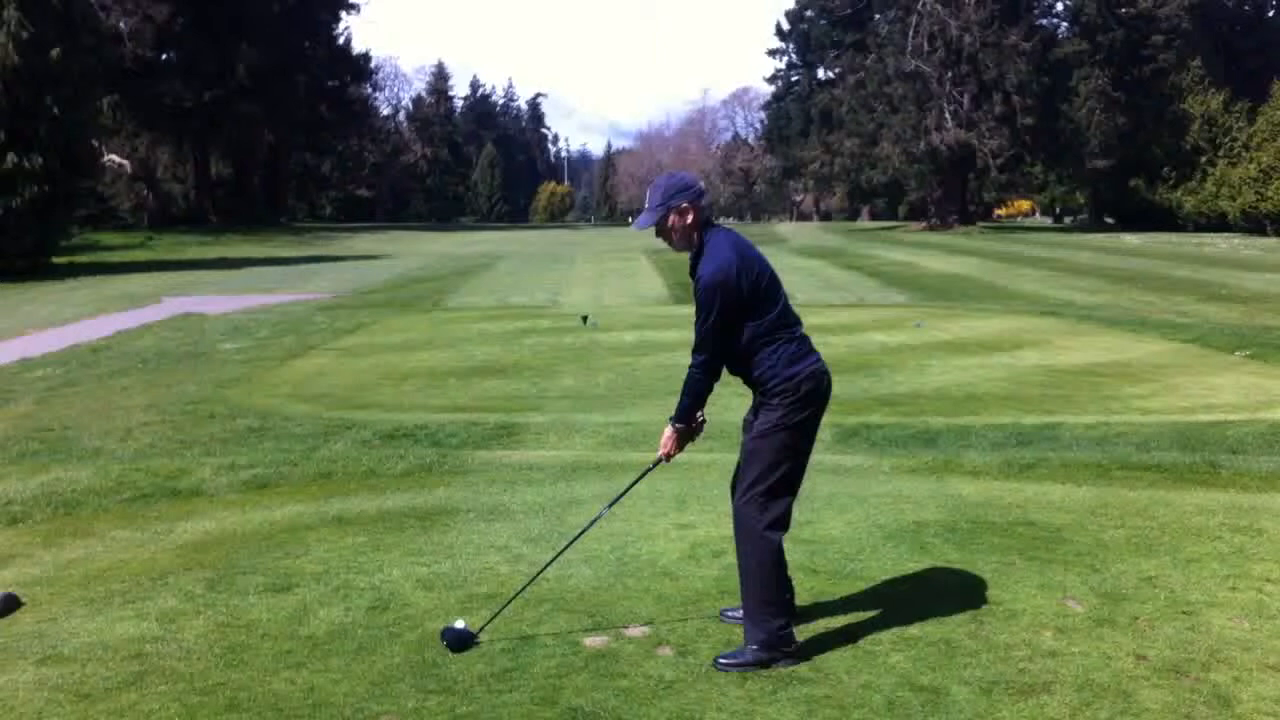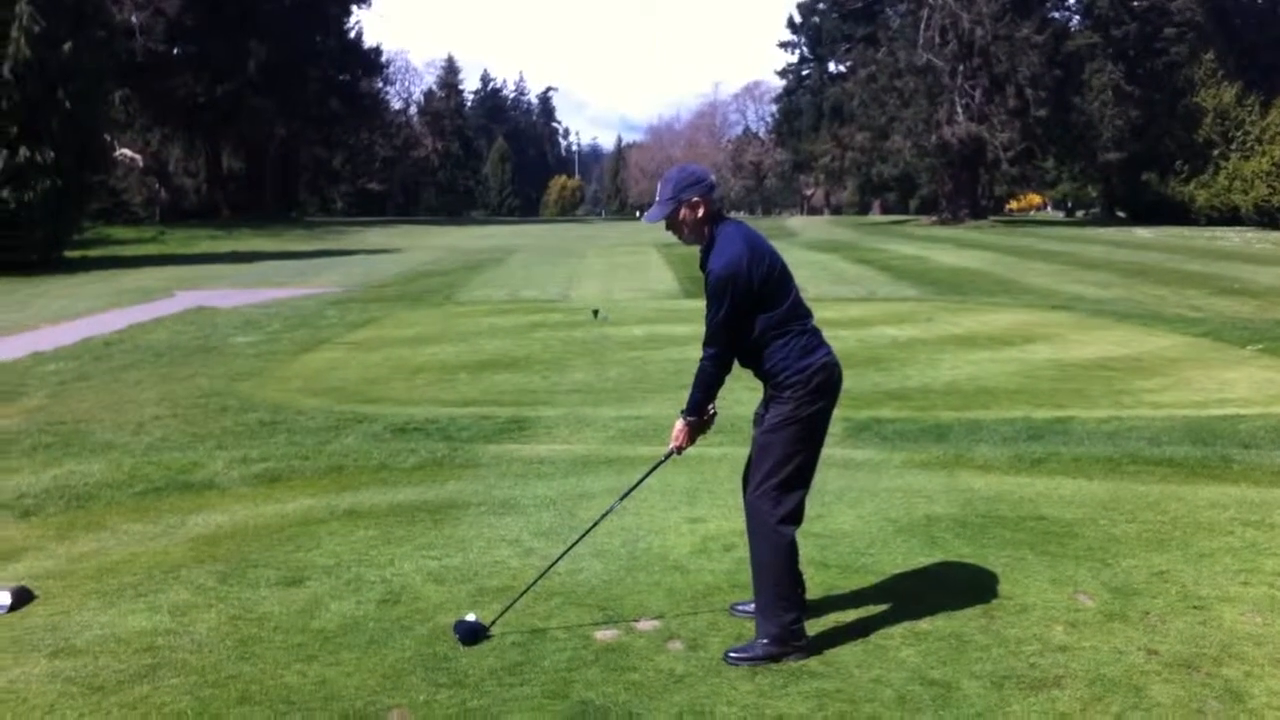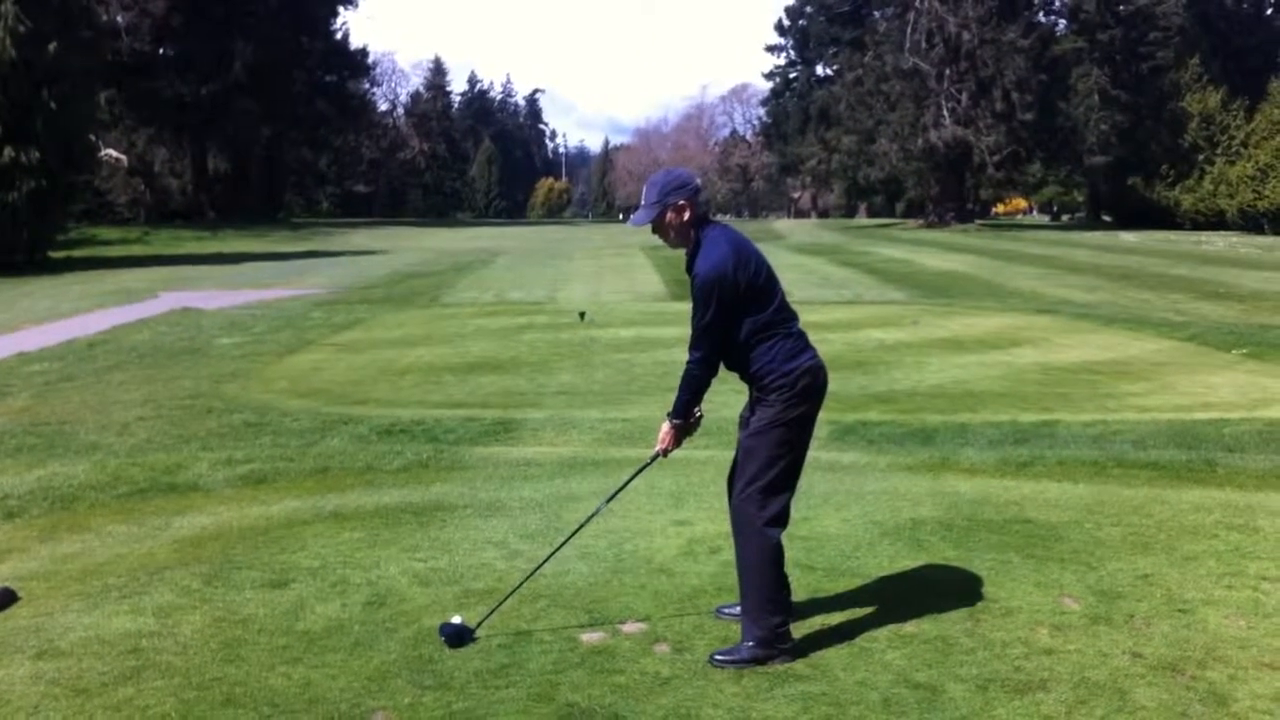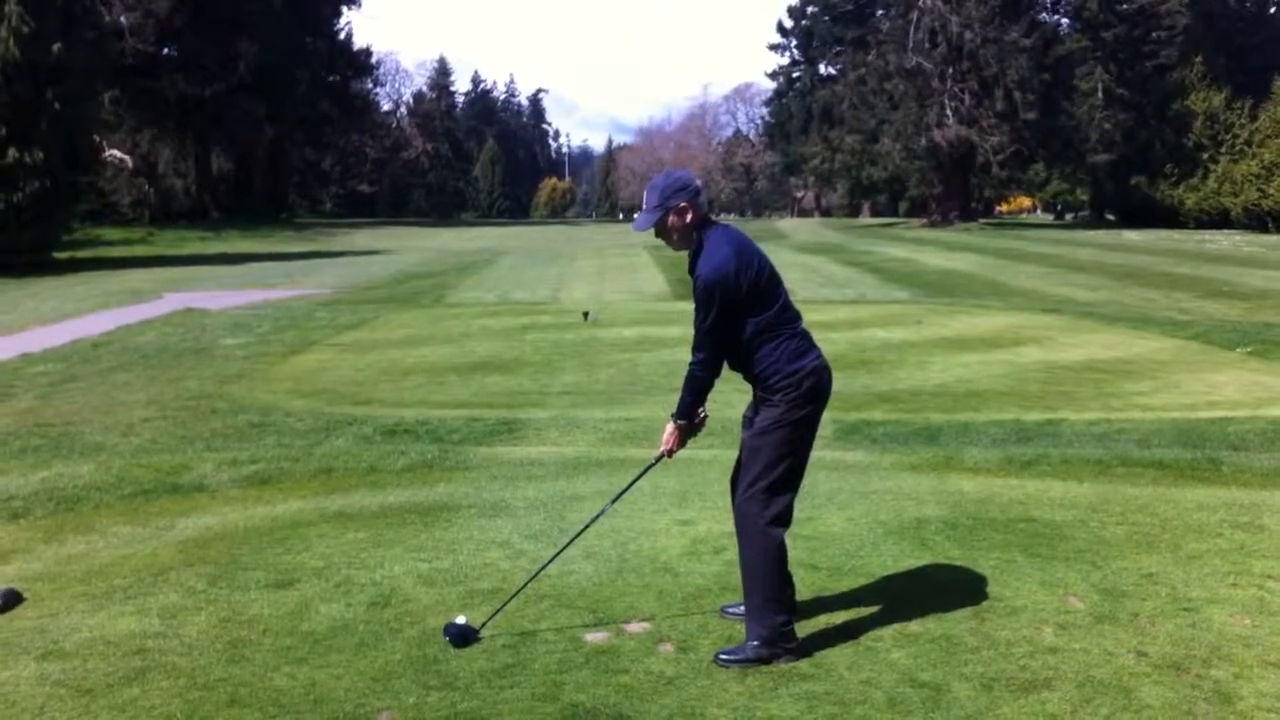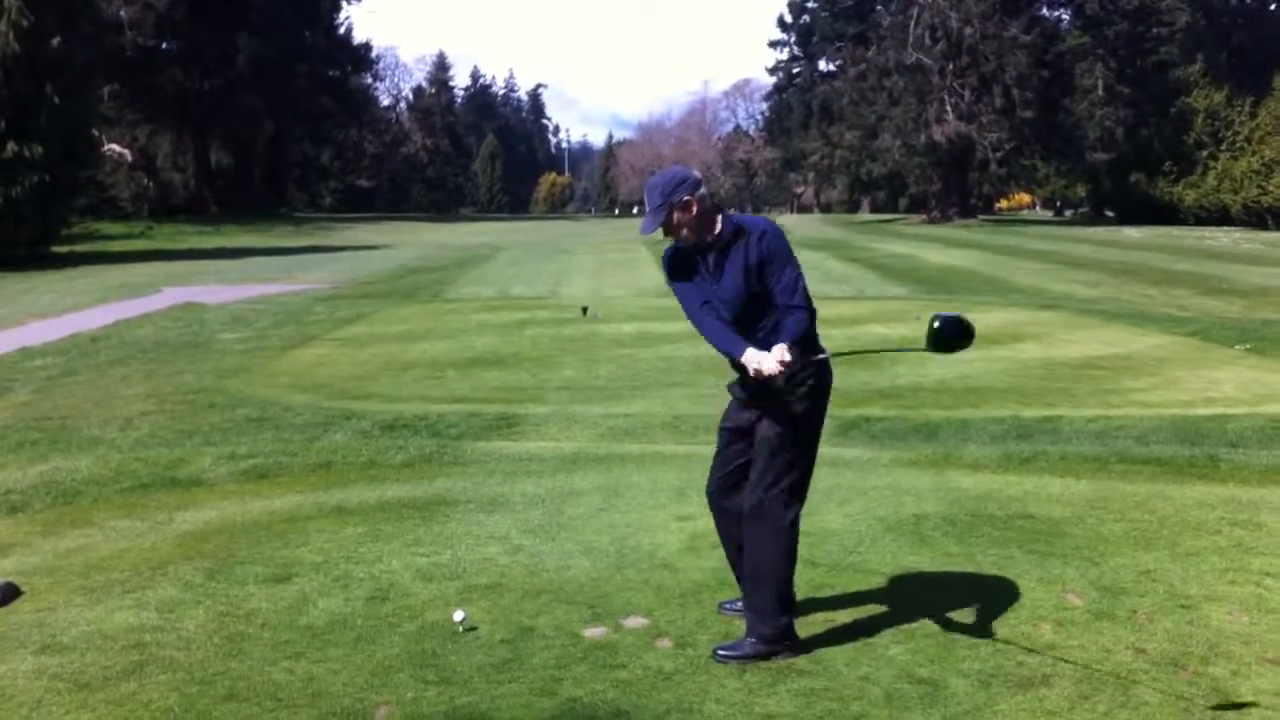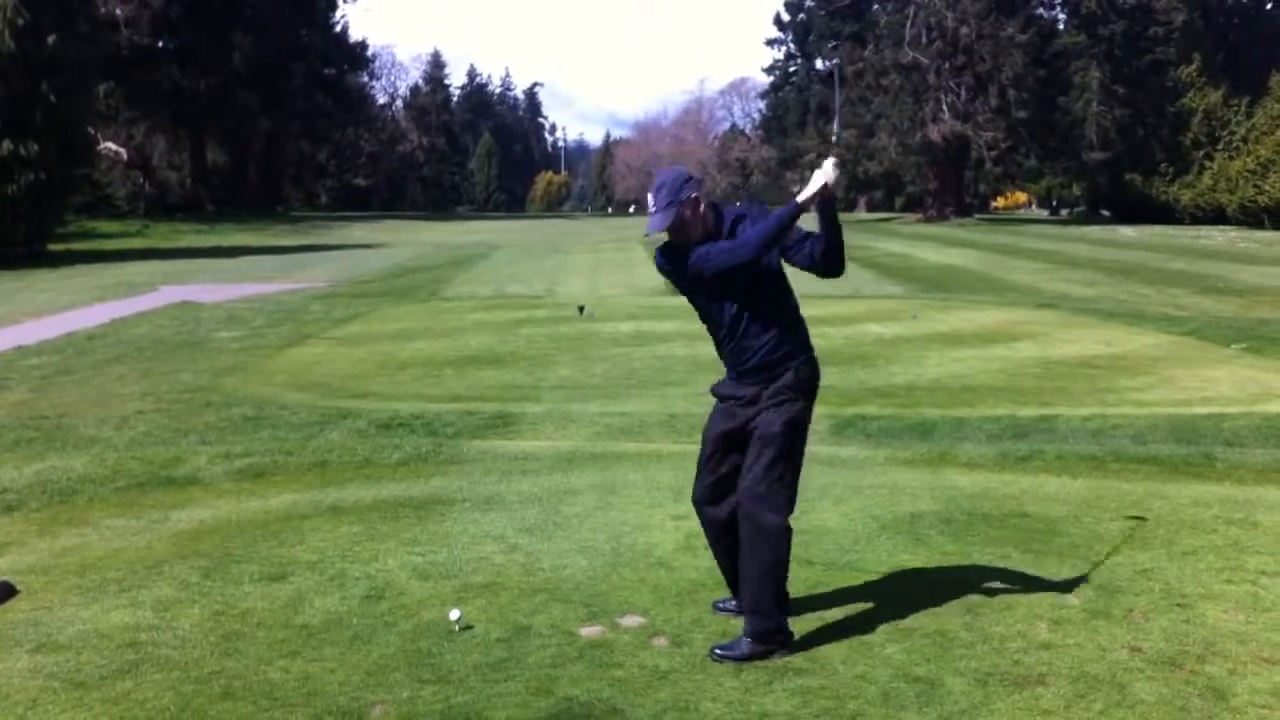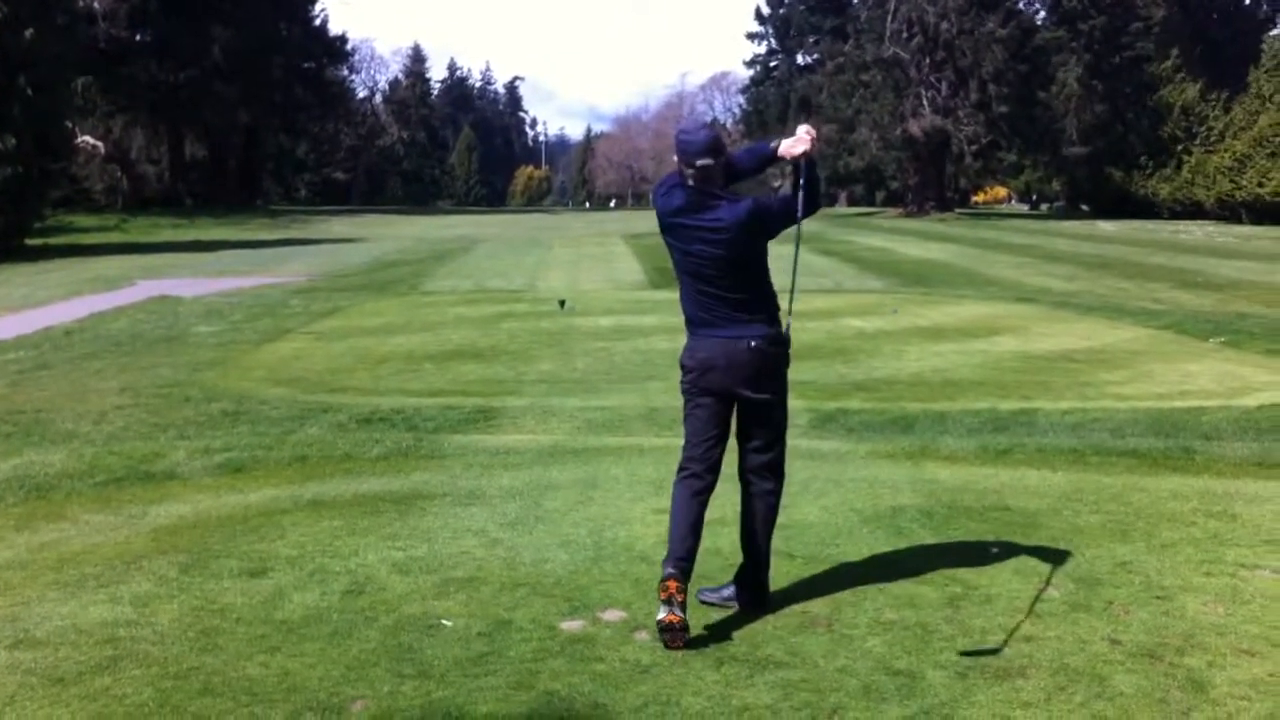
dt=0.7s
person 1, frame 1
left shoulder: (718, 266)
right shoulder: (722, 247)
left elbow: (708, 356)
right elbow: (716, 349)
left wrist: (680, 422)
right wrist: (693, 411)
left hip: (790, 389)
right hip: (785, 384)
left knee: (755, 506)
right knee: (752, 496)
left ankle: (771, 638)
right ankle: (771, 603)
person 1, frame 2
left shoulder: (728, 259)
right shoulder: (732, 240)
left elbow: (719, 349)
right elbow: (727, 342)
left wrist: (692, 414)
right wrist: (703, 404)
left hip: (800, 383)
right hip: (795, 377)
left knee: (768, 500)
right knee: (762, 490)
left ankle: (782, 632)
right ankle: (781, 597)
person 1, frame 3
left shoulder: (714, 262)
right shoulder: (718, 243)
left elbow: (705, 352)
right elbow: (713, 345)
left wrist: (677, 417)
right wrist: (690, 407)
left hip: (787, 386)
right hip: (779, 380)
left knee: (755, 503)
right knee: (746, 492)
left ankle: (767, 635)
right ankle: (765, 601)
person 1, frame 4
left shoulder: (717, 265)
right shoulder: (719, 244)
left elbow: (707, 353)
right elbow: (715, 347)
left wrist: (682, 418)
right wrist: (693, 407)
left hip: (791, 386)
right hip: (782, 381)
left knee: (758, 503)
right knee: (749, 491)
left ankle: (772, 635)
right ankle: (770, 599)
person 1, frame 5
left shoulder: (759, 235)
right shoulder: (678, 261)
left elbow: (797, 304)
right elbow: (706, 318)
left wrist: (787, 349)
right wrist: (749, 356)
left hip: (798, 382)
right hip: (752, 384)
left knee: (768, 502)
right knee: (725, 489)
left ankle: (771, 629)
right ankle: (762, 593)
person 1, frame 6
left shoulder: (752, 220)
right shoulder: (671, 258)
left elbow: (829, 264)
right elbow: (744, 253)
left wrist: (823, 202)
right wrist: (799, 203)
left hip: (786, 381)
right hip: (740, 385)
left knee: (761, 499)
right knee: (712, 495)
left ankle: (765, 627)
right ankle: (752, 592)
person 1, frame 7
left shoulder: (666, 201)
right shoulder: (745, 215)
left elbow: (727, 171)
right elbow: (808, 203)
left wrist: (776, 148)
right wrist: (801, 155)
left hip: (705, 354)
right hip: (761, 350)
left knee: (697, 468)
right knee: (762, 471)
left ankle: (675, 574)
right ankle: (751, 584)
